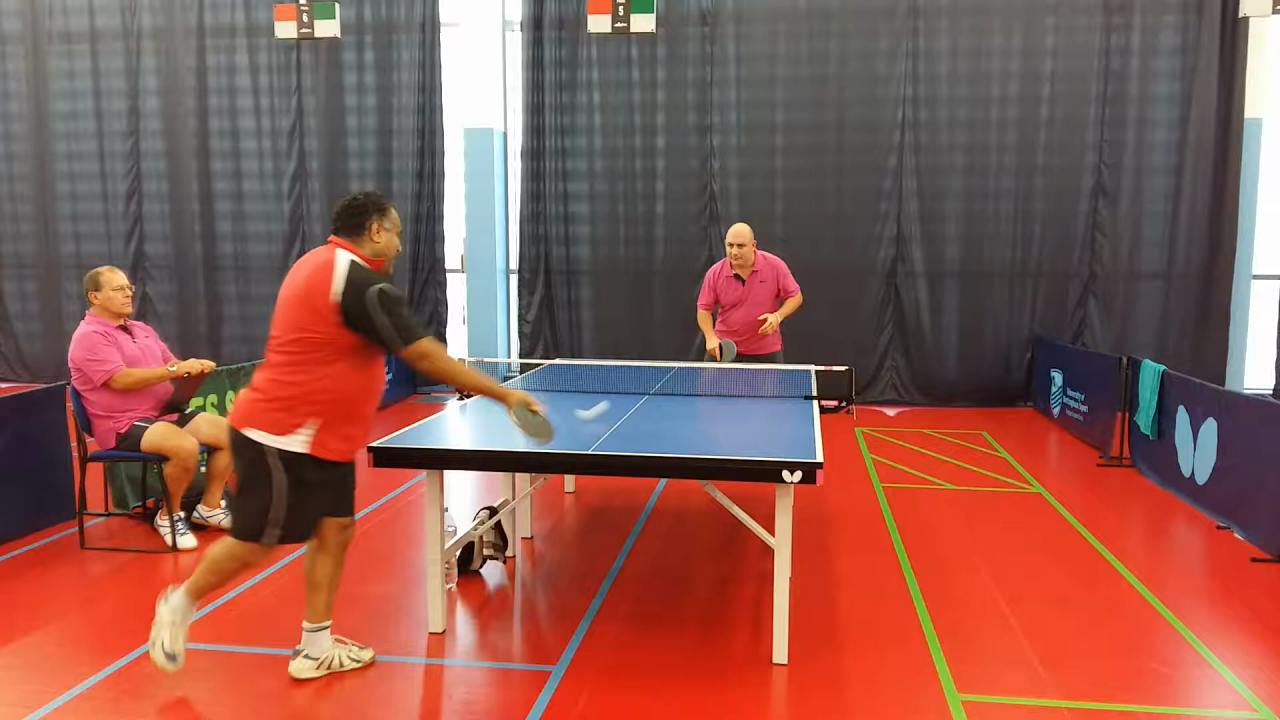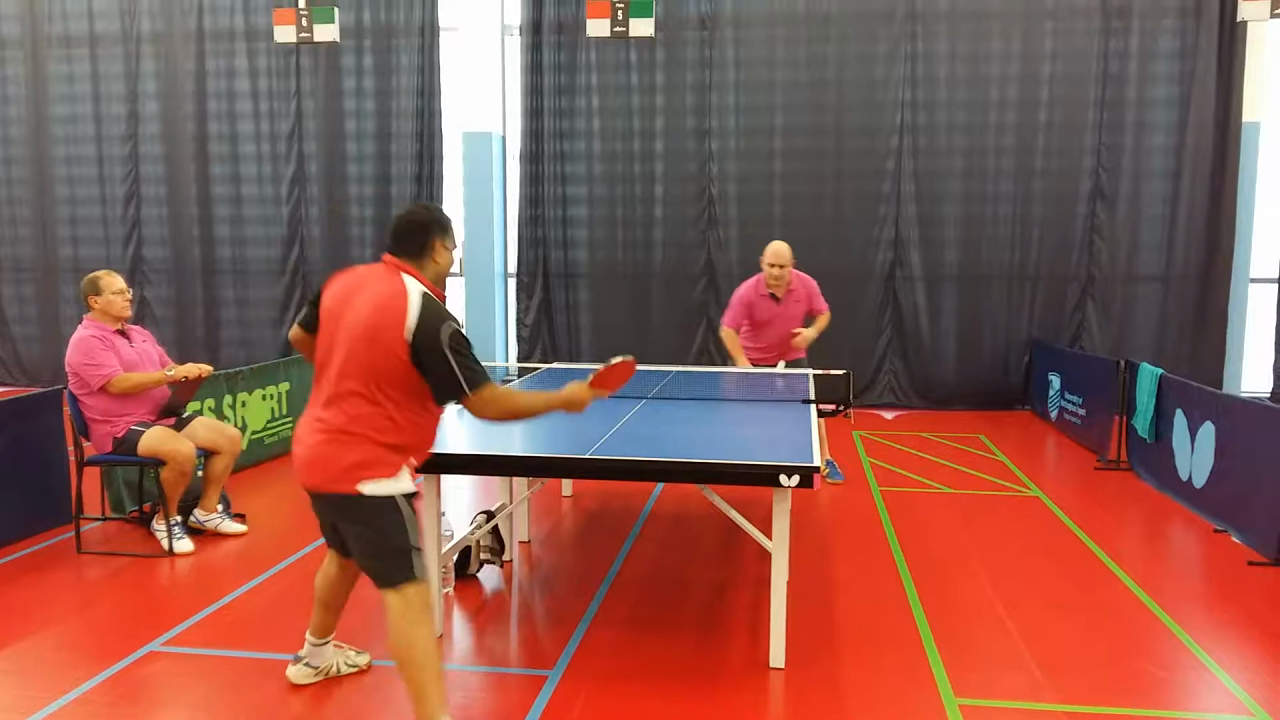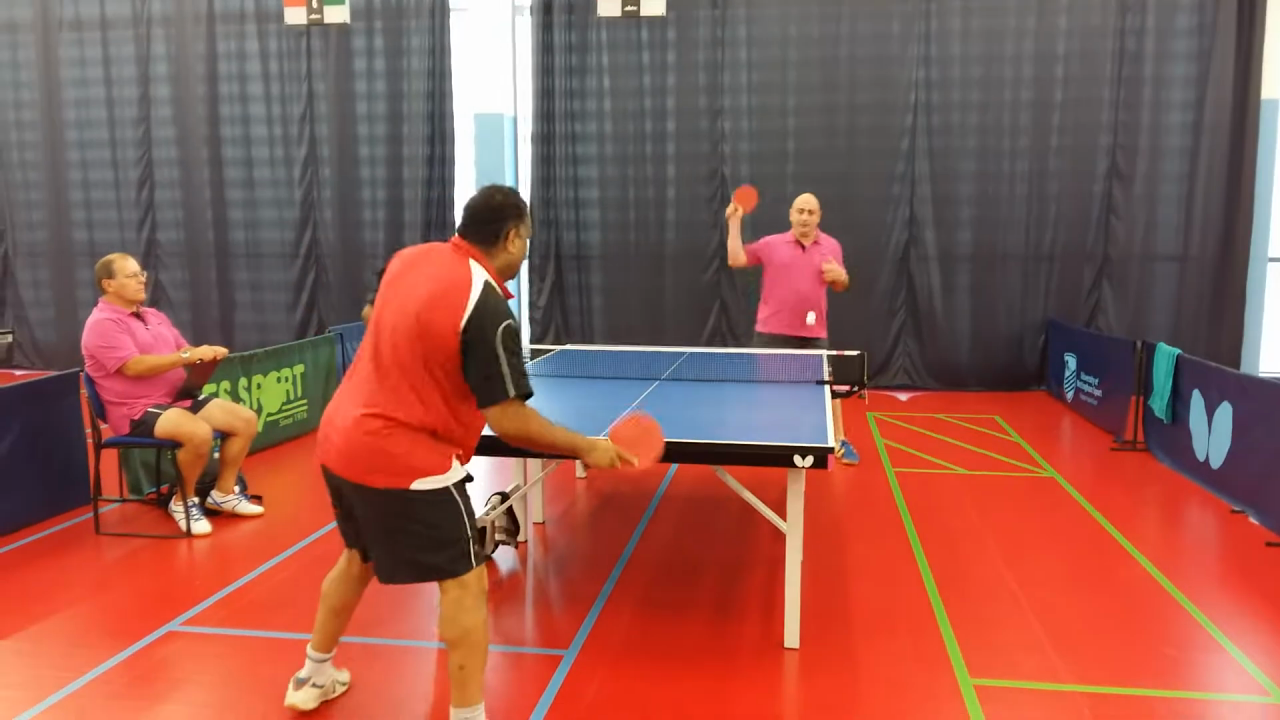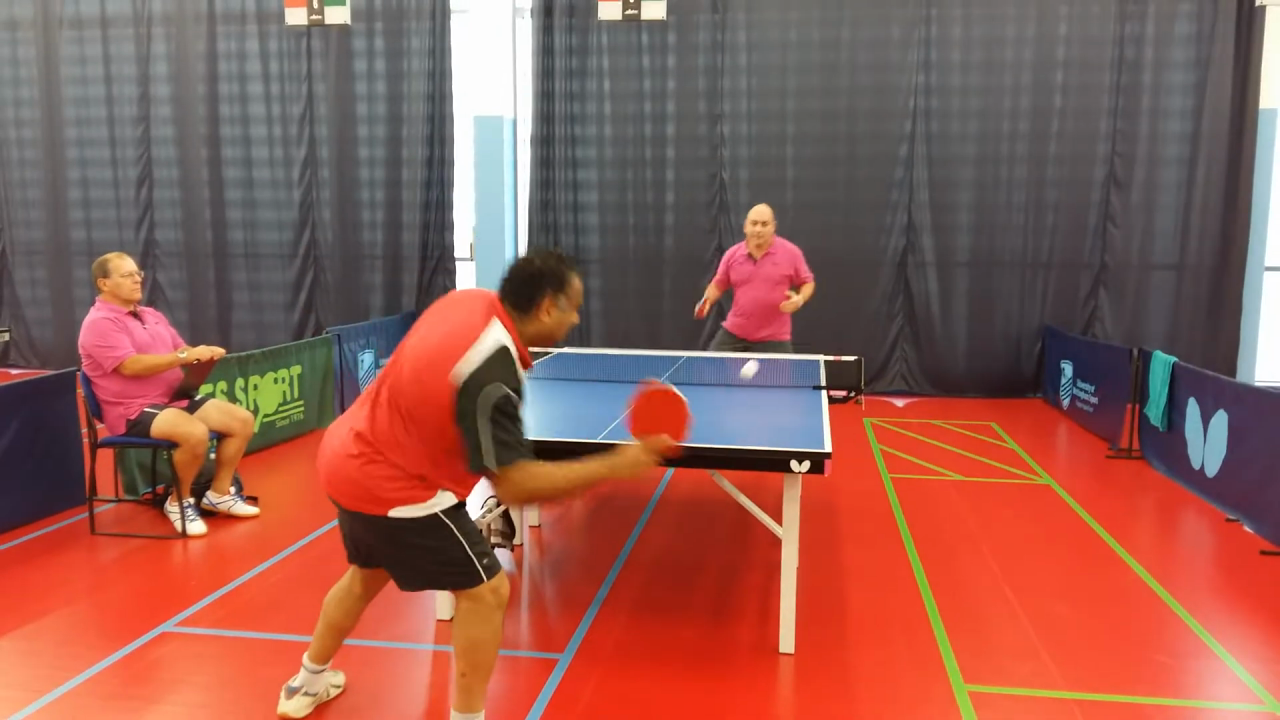
dt=0.4s
person 1, frame 1
left shoulder: (314, 263)
right shoulder: (359, 281)
right elbow: (426, 355)
right wrist: (503, 393)
left hip: (313, 434)
right hip: (281, 432)
left knee: (332, 529)
right knee: (255, 542)
left ankle: (315, 645)
right ankle: (179, 603)
person 1, frame 2
left shoulder: (343, 282)
right shoulder: (428, 314)
left elbow: (300, 337)
right elbow: (487, 403)
right wrist: (562, 399)
left hip: (317, 453)
right hip: (366, 469)
left knee: (350, 553)
right knee: (410, 592)
left ankle: (315, 654)
person 1, frame 3
left shoulder: (411, 259)
right shoulder: (489, 312)
right elbow: (510, 420)
right wrist: (585, 447)
left hip: (343, 443)
right hip: (405, 464)
left knee: (360, 559)
right knee: (466, 582)
left ankle: (313, 675)
person 1, frame 4
left shoulder: (468, 301)
right shoulder: (491, 375)
right elbow: (516, 485)
right wrist: (612, 466)
left hip: (344, 459)
right hip: (387, 488)
left knee: (371, 570)
right knee: (487, 594)
left ankle: (309, 682)
person 2, frame 1
left shoulder: (142, 329)
right shoulder: (90, 336)
left elbow: (171, 364)
right elbow: (120, 380)
left wrist: (191, 367)
right wrist: (174, 369)
left hip: (166, 412)
right hip: (125, 425)
left knee: (229, 433)
right knee: (187, 447)
left ankle: (209, 507)
right ankle: (168, 515)
person 2, frame 2
left shoulder: (140, 334)
right shoulder: (87, 341)
left elbow: (168, 369)
right elbow: (118, 384)
left wrist: (190, 371)
right wrist: (172, 374)
left hip: (162, 416)
right hip: (121, 429)
left knee: (230, 437)
right knee: (183, 452)
left ankle: (206, 511)
right ankle: (166, 520)
person 2, frame 3
left shoulder: (154, 316)
right shoulder: (103, 324)
left elbow: (183, 350)
right elbow: (133, 367)
left wrist: (205, 354)
right wrist: (188, 356)
left hip: (177, 398)
right hip: (138, 411)
left knee: (246, 419)
right knee: (199, 433)
left ankle: (223, 492)
right ankle: (183, 501)
person 2, frame 4
left shoulder: (153, 316)
right shoulder: (100, 323)
left elbow: (180, 350)
right elbow: (131, 366)
left wrist: (203, 354)
right wrist: (185, 356)
left hip: (175, 398)
right hip: (135, 411)
left knee: (242, 420)
right knee: (196, 433)
left ankle: (219, 493)
right ankle: (179, 501)
person 3, frame 1
left shoulder: (775, 266)
right shoulder: (715, 273)
left elbow: (795, 297)
right elbow: (703, 309)
left wrist: (778, 316)
right wrist: (710, 337)
left hip: (766, 350)
person 3, frame 2
left shoulder: (807, 285)
right shoulder: (747, 292)
left elbow: (823, 314)
right elbow: (727, 329)
left wrist: (812, 332)
right wrist: (742, 362)
left hip: (792, 360)
right hip: (751, 362)
left ankle: (825, 461)
person 3, frame 3
left shoulder: (831, 246)
right shoulder: (770, 245)
left elbow: (842, 284)
right elbow: (736, 260)
left wrist: (839, 277)
right wrist: (734, 224)
left hip: (813, 335)
right hip: (772, 334)
left ankle: (840, 442)
person 3, frame 4
left shoulder: (791, 253)
right shoulder: (732, 255)
left elbow: (808, 283)
right elbow: (717, 285)
left wrist: (800, 298)
right wrist: (706, 301)
left hip: (774, 338)
right hip: (734, 333)
